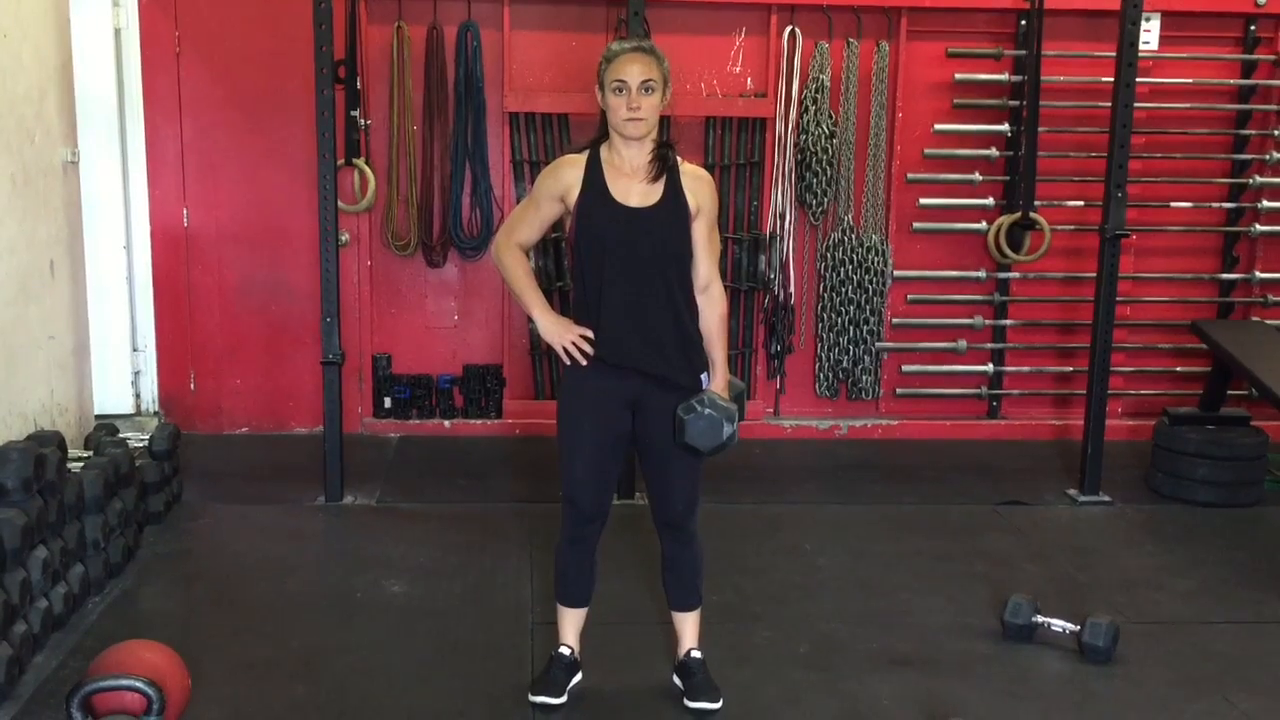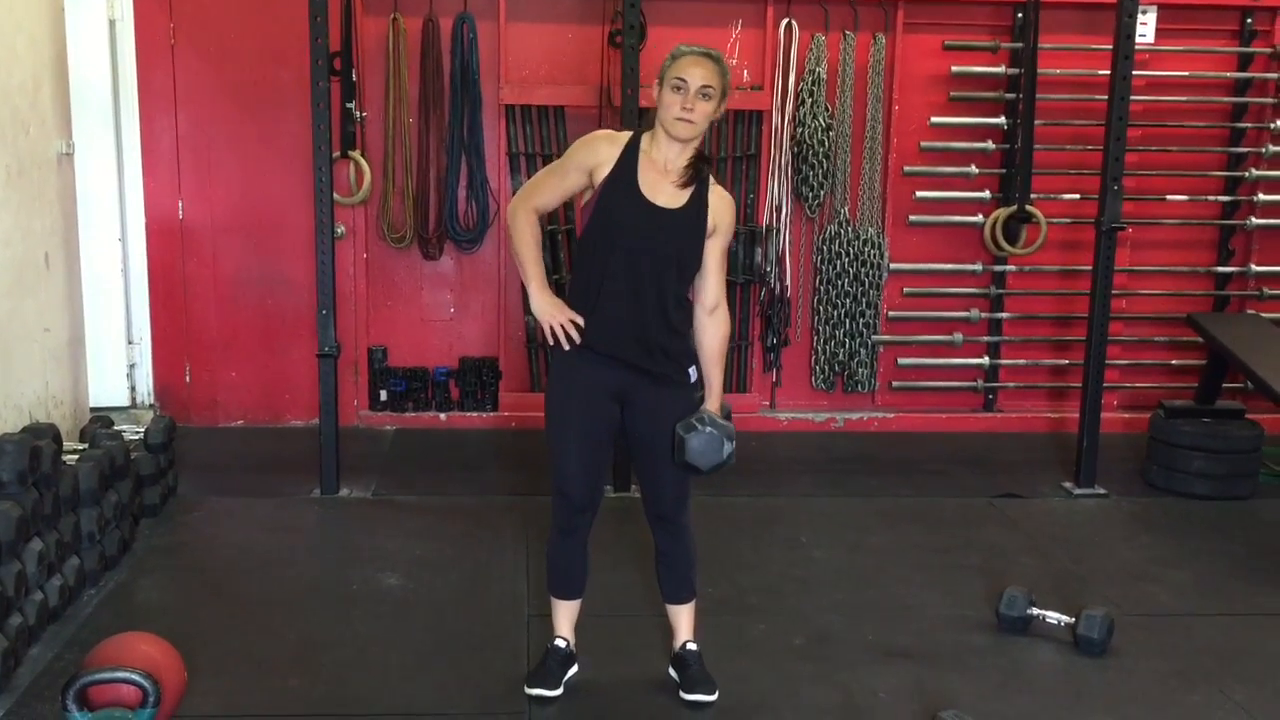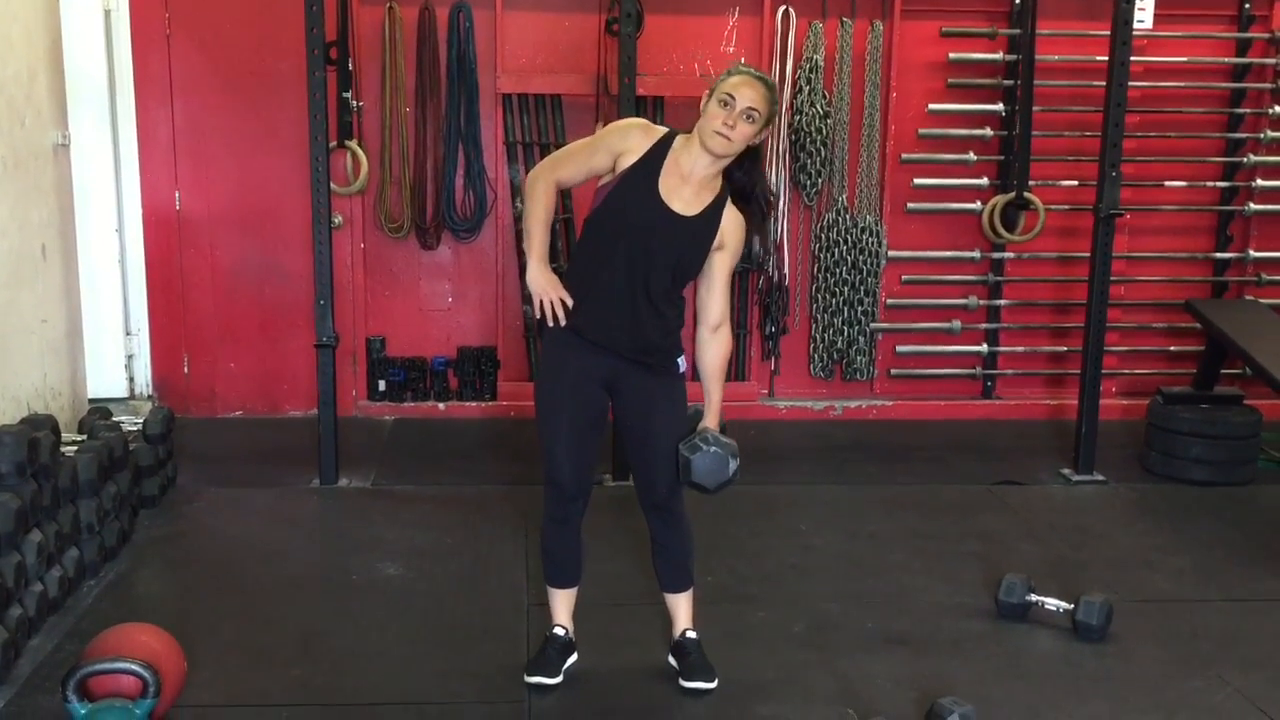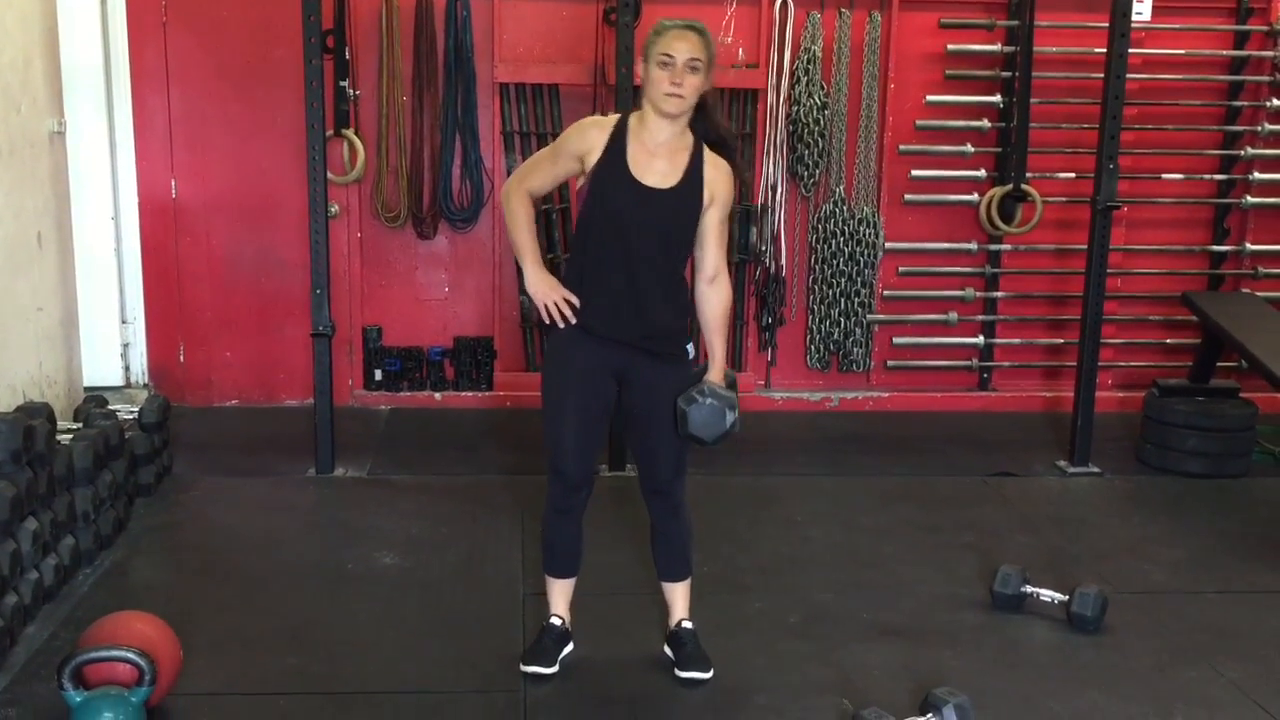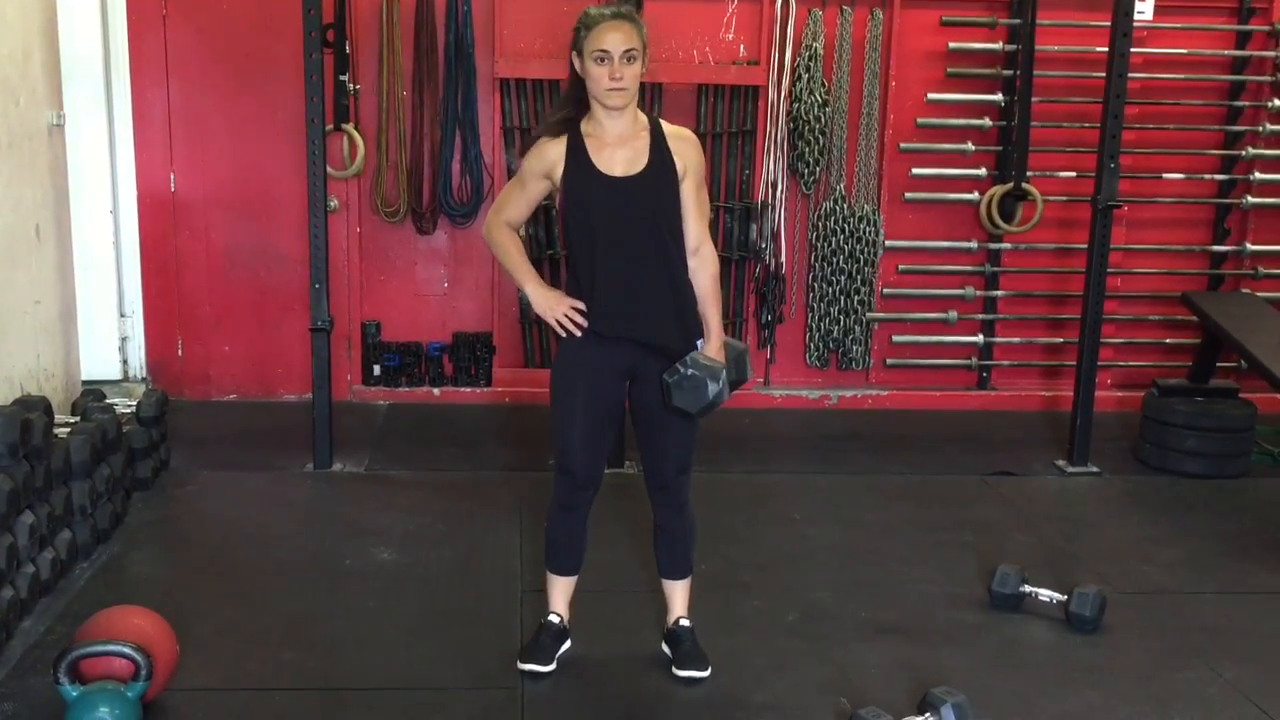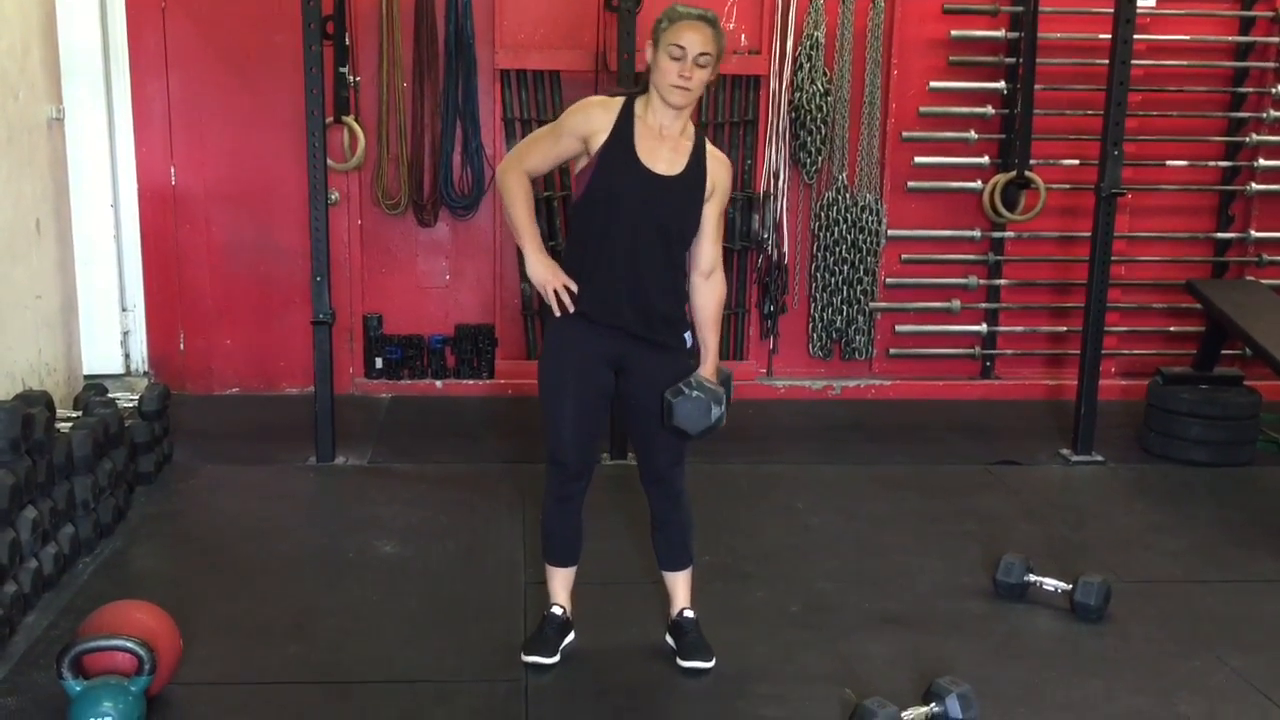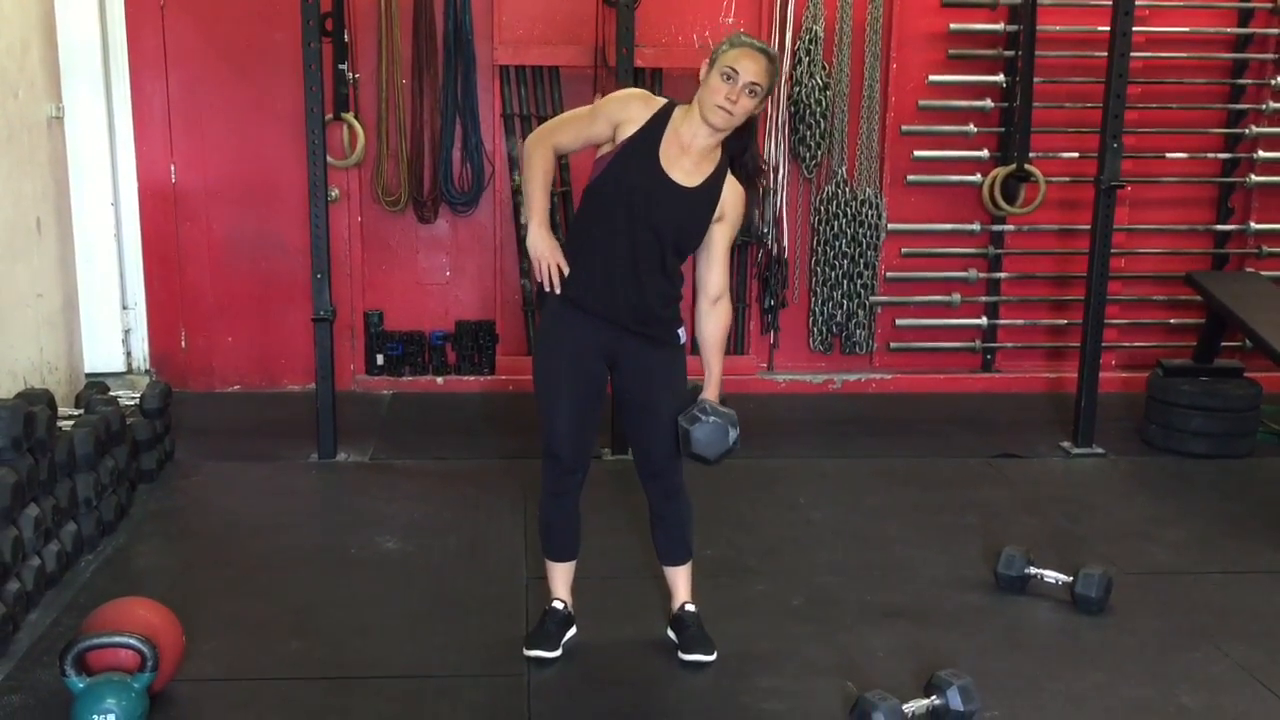
dt=0.7s
person 1, frame 1
left shoulder: (694, 184)
right shoulder: (571, 175)
left elbow: (708, 287)
right elbow: (508, 245)
left wrist: (721, 375)
right wrist: (545, 319)
left hip: (675, 377)
right hip: (595, 374)
left knee: (677, 518)
right knee: (582, 514)
left ankle: (689, 657)
right ankle: (566, 654)
person 1, frame 2
left shoulder: (716, 203)
right shoulder: (604, 152)
left elbow: (711, 306)
right elbow: (524, 207)
left wrist: (714, 395)
right wrist: (539, 293)
left hip: (665, 374)
right hip: (585, 363)
left knee: (669, 510)
right knee: (573, 504)
left ankle: (685, 648)
right ankle: (562, 644)
person 1, frame 3
left shoulder: (728, 222)
right shoulder: (635, 140)
left elbow: (714, 324)
right elbow: (545, 177)
left wrist: (713, 415)
right wrist: (536, 266)
left hip: (652, 365)
right hip: (574, 347)
left knee: (663, 498)
right knee: (565, 491)
left ankle: (685, 636)
right ankle: (561, 632)
person 1, frame 4
left shoulder: (714, 173)
right shoulder: (596, 136)
left elbow: (711, 276)
right elbow: (518, 189)
left wrist: (716, 365)
right wrist: (534, 272)
left hip: (662, 351)
right hip: (581, 340)
left knee: (665, 486)
right knee: (569, 481)
left ankle: (681, 626)
right ankle: (557, 623)
person 1, frame 5
left shoulder: (680, 146)
right shoulder: (555, 152)
left elbow: (699, 250)
right elbow: (499, 224)
left wrist: (715, 337)
right wrist: (537, 292)
left hip: (671, 344)
right hip: (591, 343)
left knee: (670, 484)
right knee: (575, 482)
left ankle: (679, 624)
right ankle: (555, 621)
person 1, frame 6
left shoulder: (713, 166)
right shoulder: (598, 118)
left elbow: (707, 271)
right elbow: (514, 170)
left wrist: (709, 360)
right wrist: (536, 257)
left hip: (660, 340)
right hip: (580, 329)
left knee: (665, 476)
right knee: (568, 470)
left ankle: (682, 616)
right ankle: (559, 612)
person 1, frame 7
left shoulder: (728, 195)
right shoulder: (633, 111)
left elbow: (713, 296)
right elbow: (542, 143)
left wrist: (712, 387)
right wrist: (538, 229)
left hip: (652, 337)
right hip: (573, 320)
left knee: (663, 470)
right knee: (564, 464)
left ankle: (683, 608)
right ankle: (559, 607)
